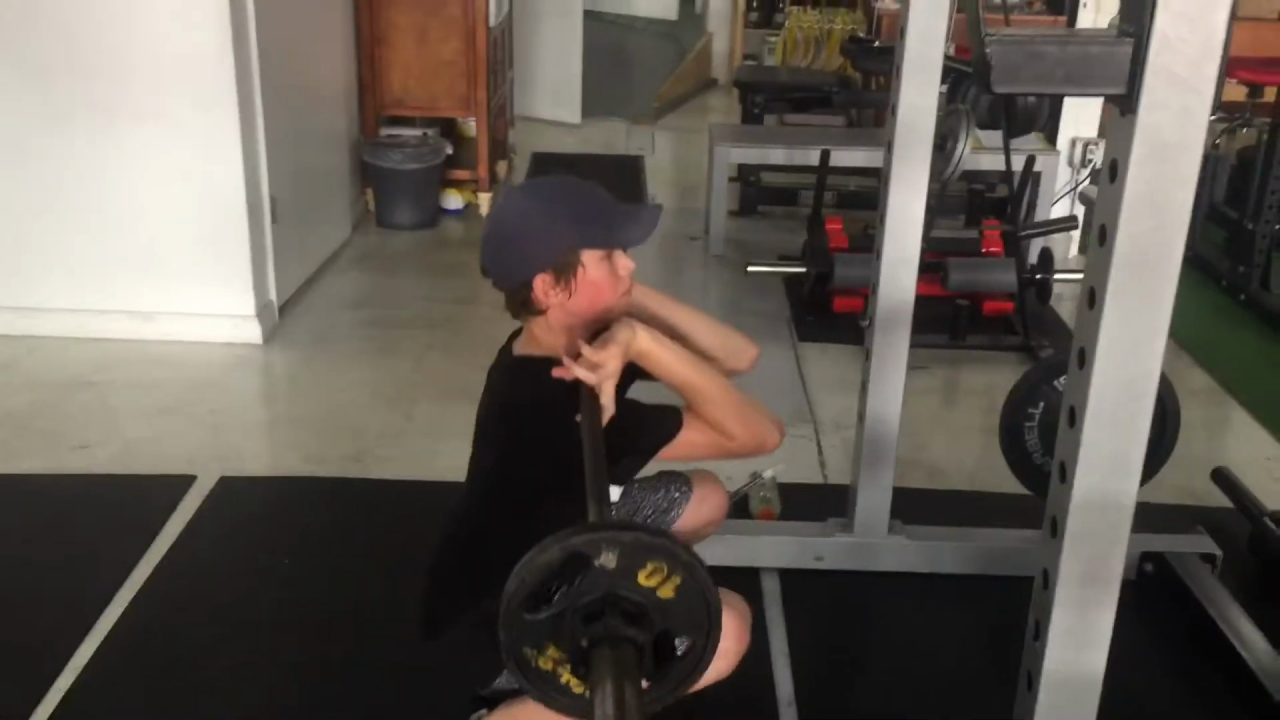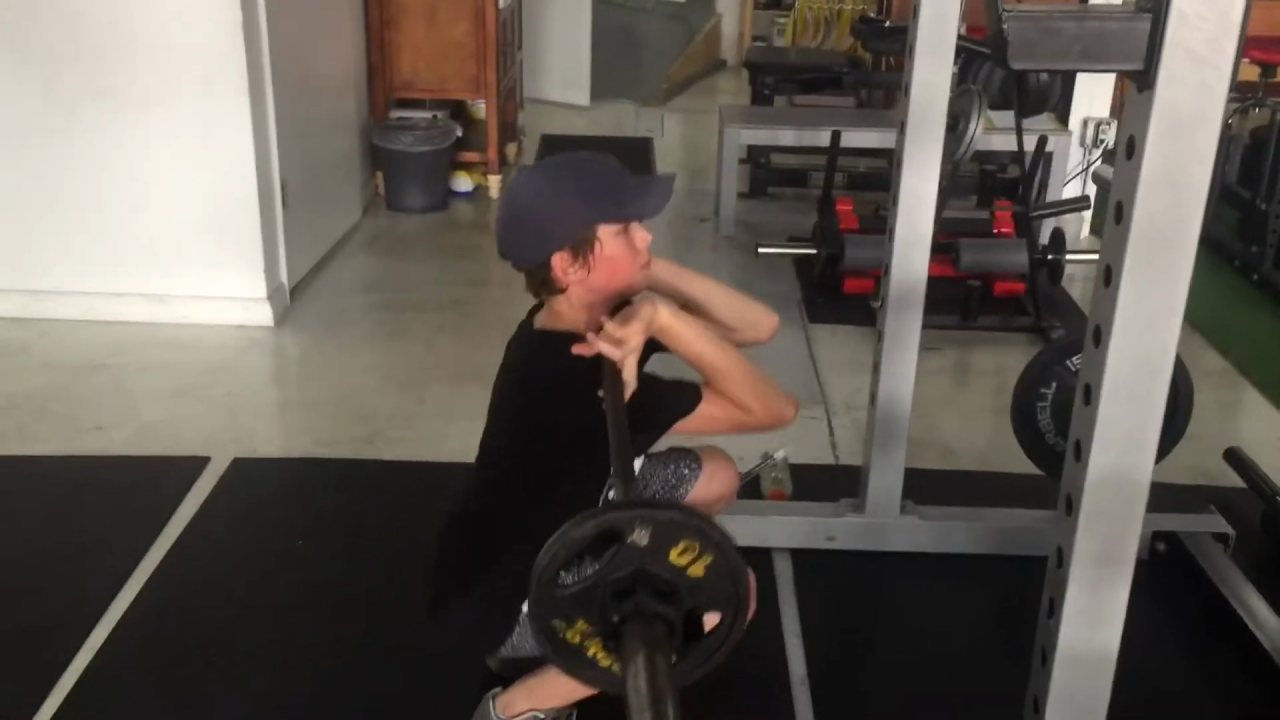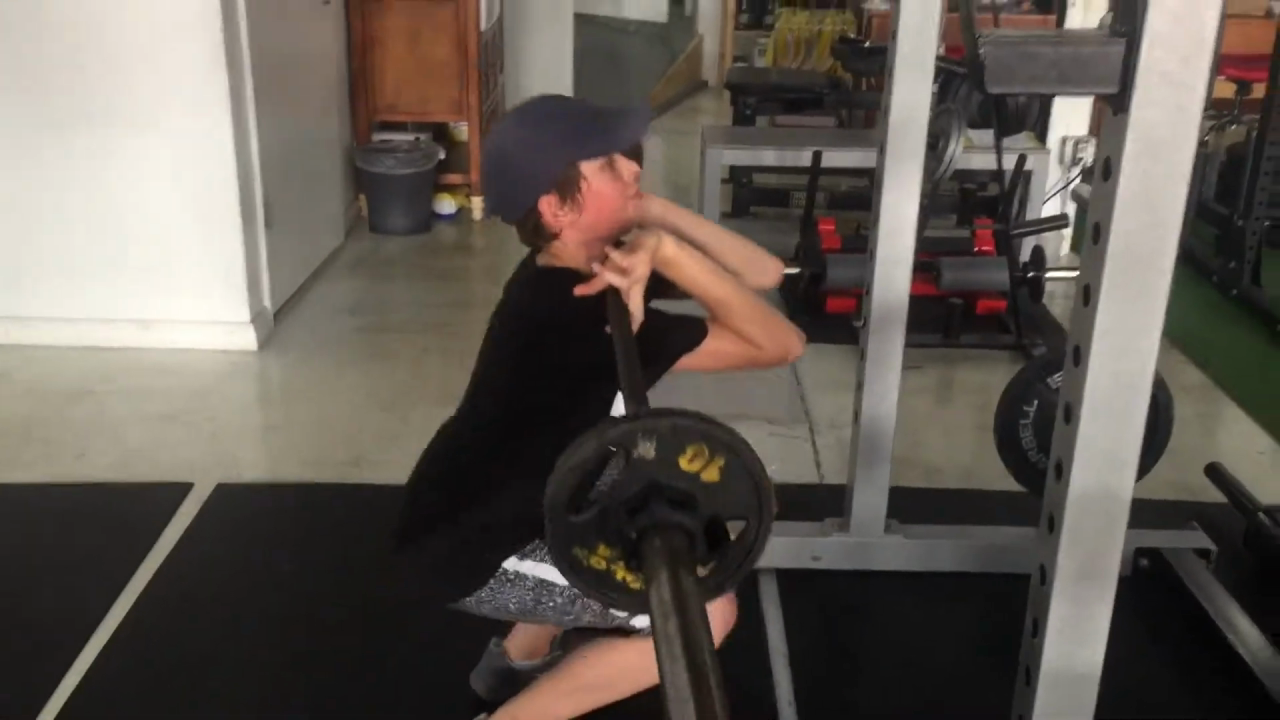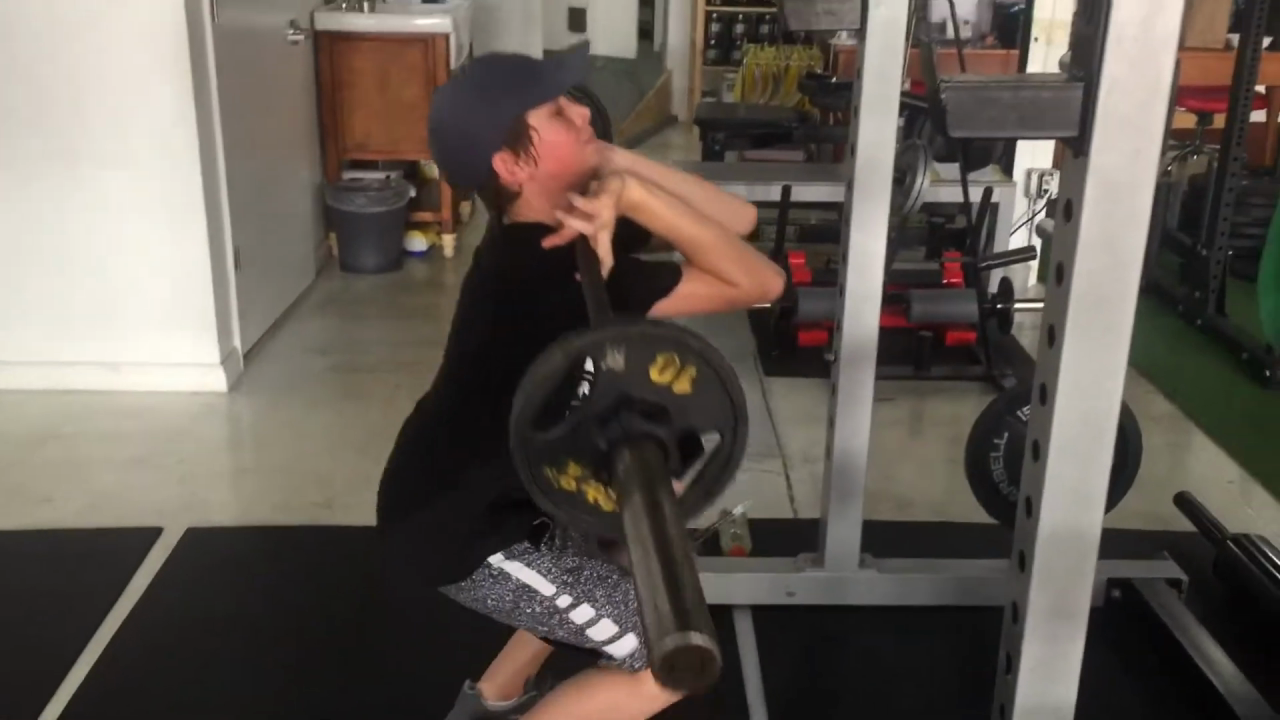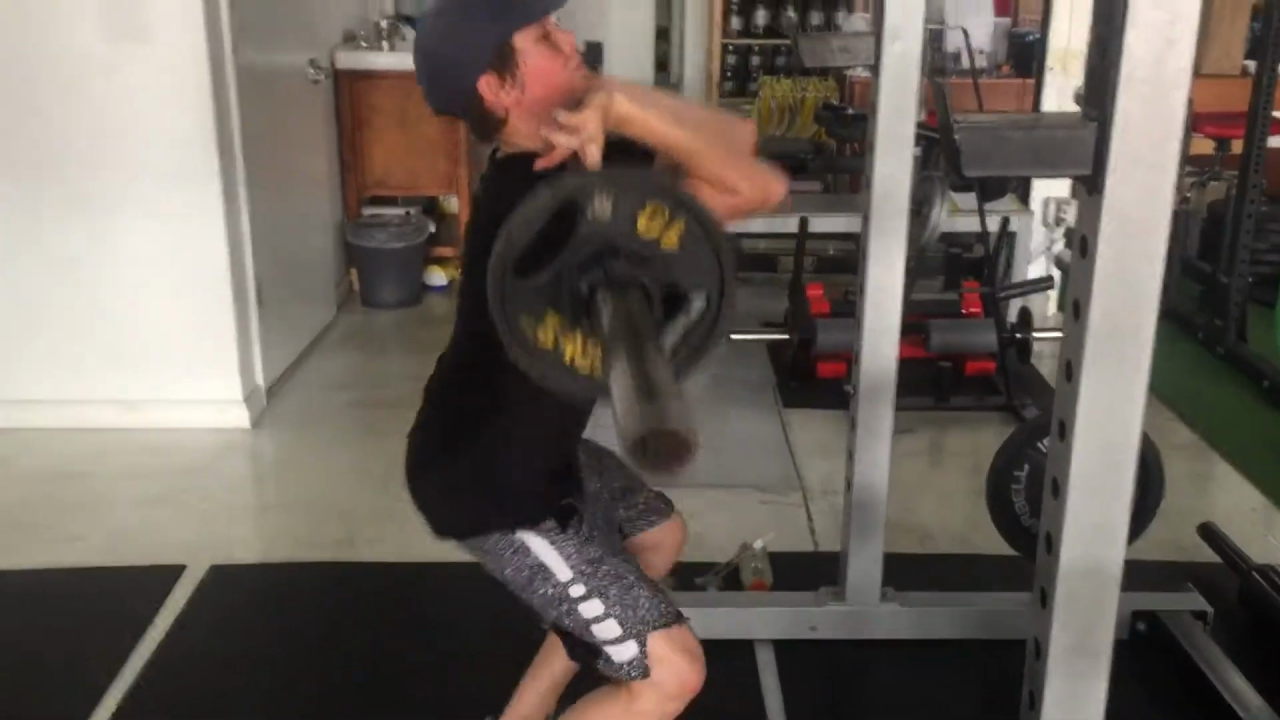
dt=0.3s
person 1, frame 1
left shoulder: (576, 343)
right shoulder: (550, 404)
left elbow: (738, 355)
right elbow: (757, 434)
left wrist: (633, 301)
right wrist: (642, 342)
right hip: (487, 625)
left knee: (703, 499)
right knee: (722, 630)
person 1, frame 2
left shoulder: (598, 318)
right shoulder: (567, 377)
left elbow: (759, 324)
right elbow: (773, 409)
left wrist: (654, 273)
right wrist: (663, 319)
right hip: (494, 593)
left knee: (714, 477)
left ankle: (539, 636)
person 1, frame 3
left shoulder: (591, 268)
right shoulder: (573, 315)
left elbow: (762, 274)
right elbow: (779, 342)
left wrist: (652, 214)
right wrist: (666, 251)
left hip: (513, 499)
right hip: (470, 543)
right knee: (706, 611)
left ankle: (519, 656)
person 1, frame 4
left shoulder: (557, 231)
right shoulder: (545, 270)
left elbow: (737, 219)
right elbow: (757, 281)
left wrist: (618, 163)
right wrist: (631, 194)
left hip: (497, 480)
right hip: (457, 521)
person 1, frame 5
left shoulder: (559, 164)
right shoulder: (544, 194)
left elbow: (736, 137)
right elbow: (761, 188)
left wrist: (614, 98)
right wrist: (617, 110)
left hip: (527, 446)
right hip: (488, 477)
left knee: (657, 534)
